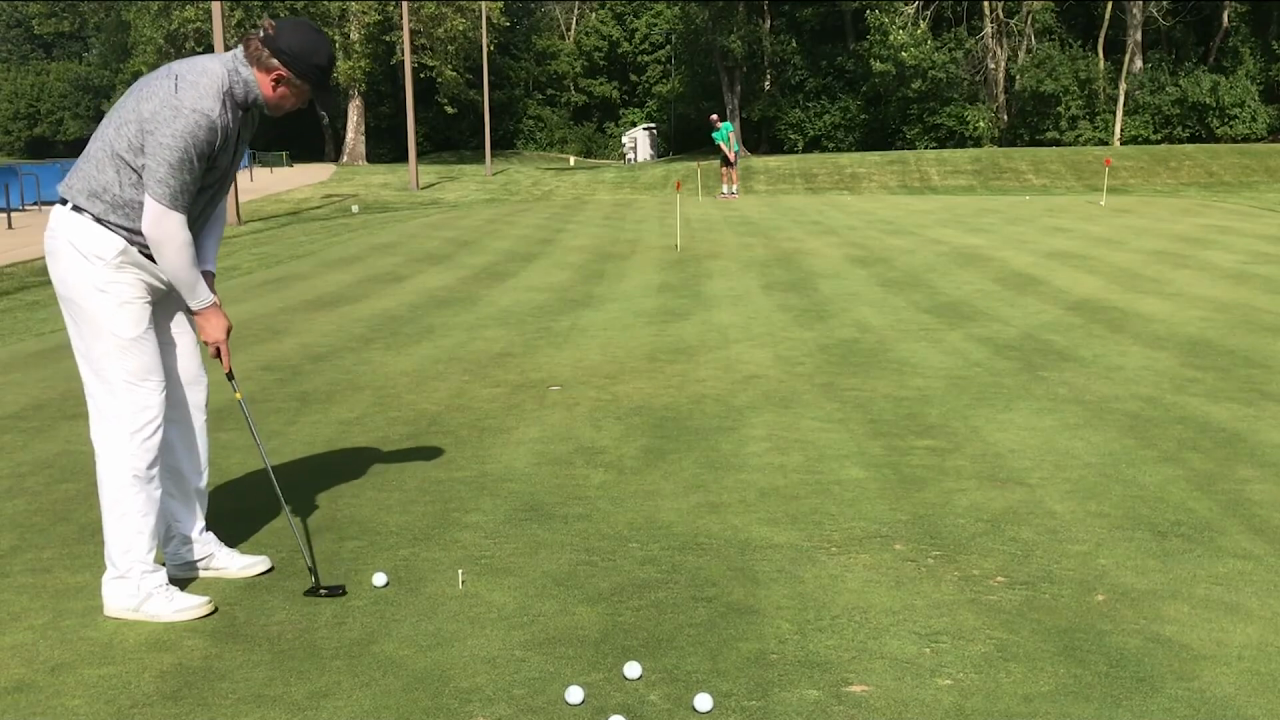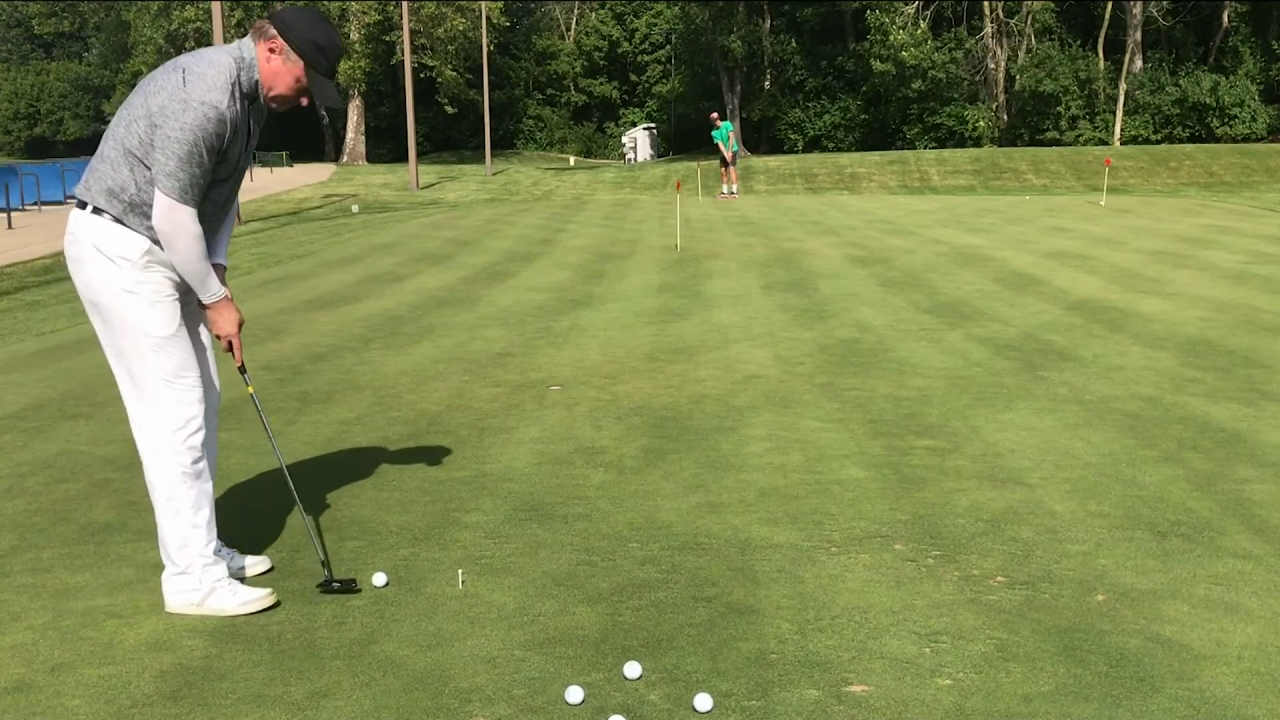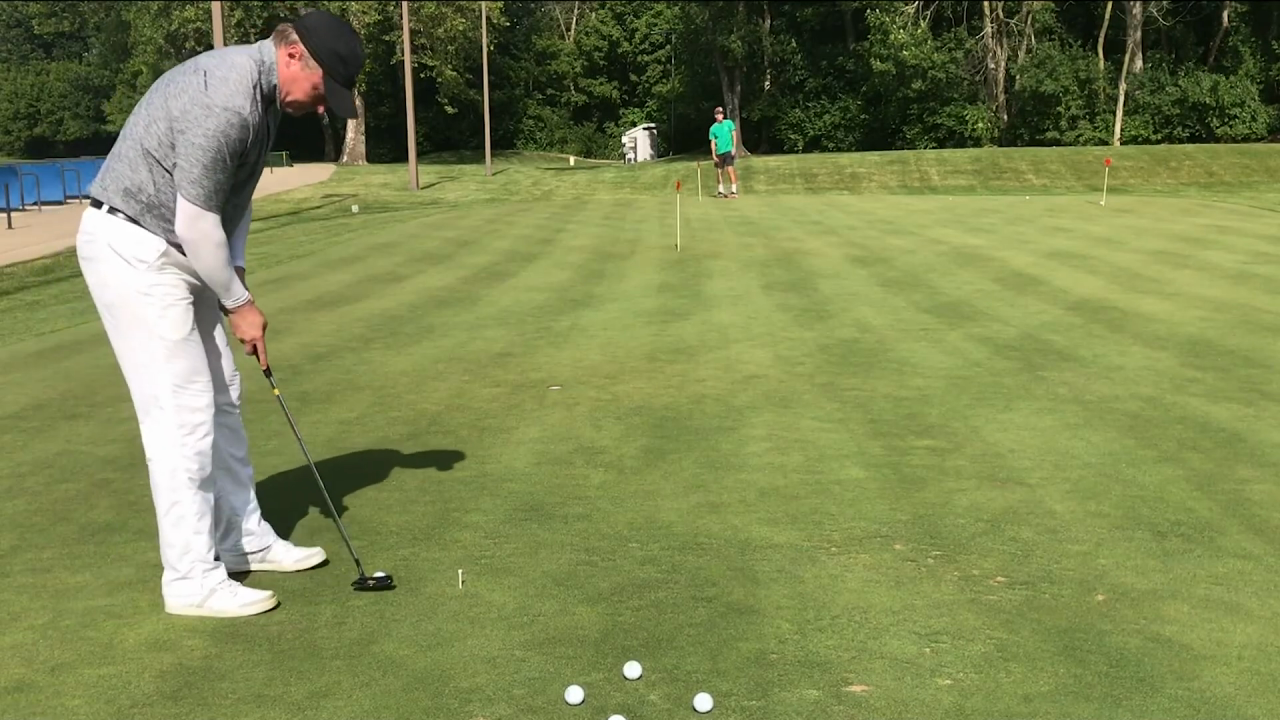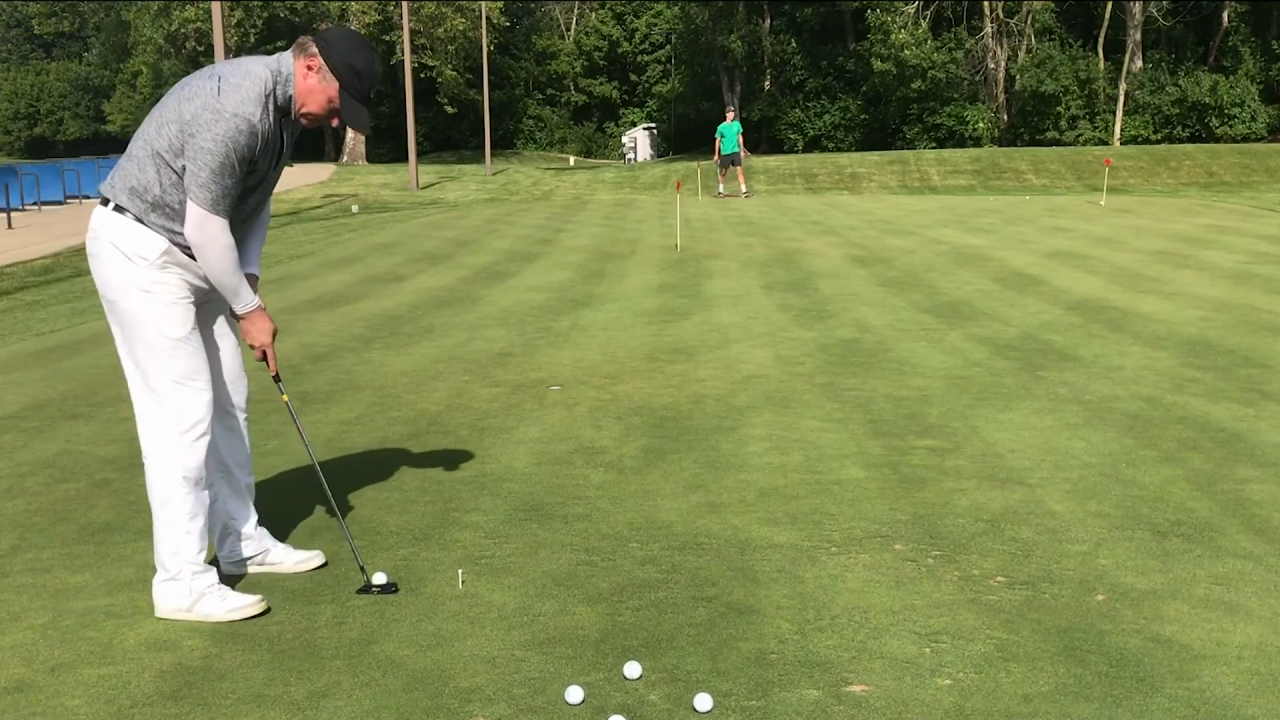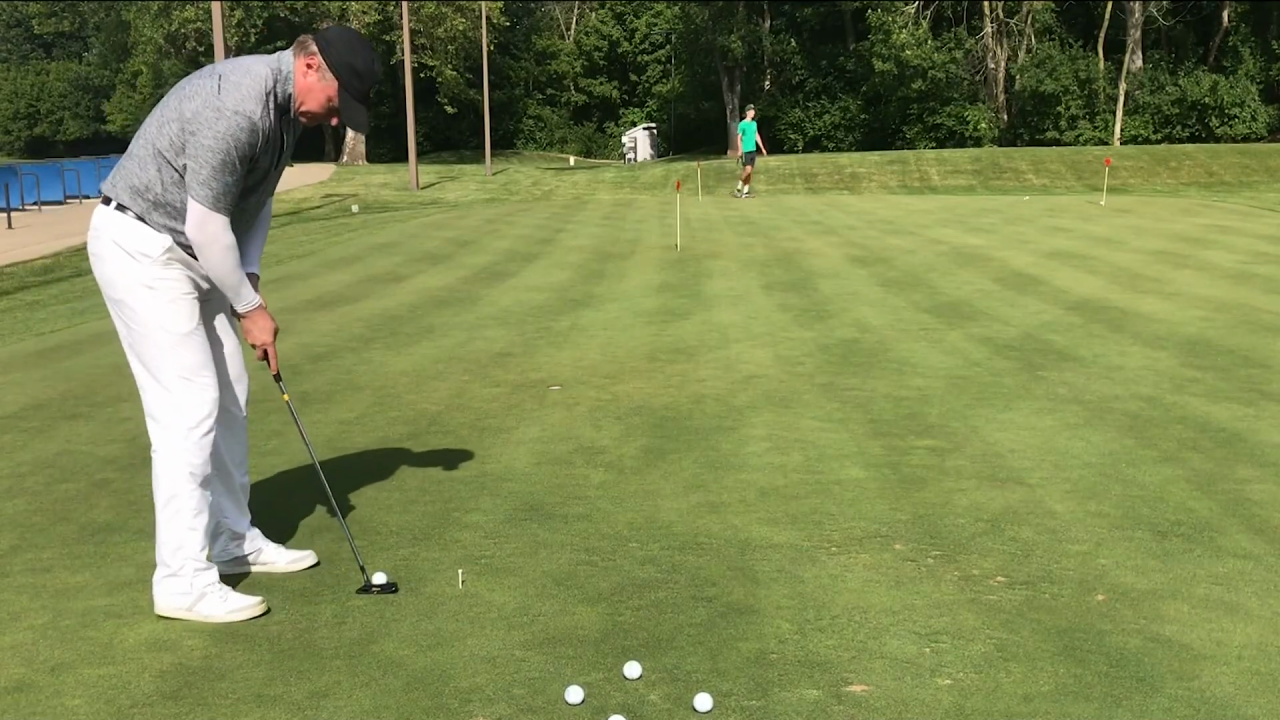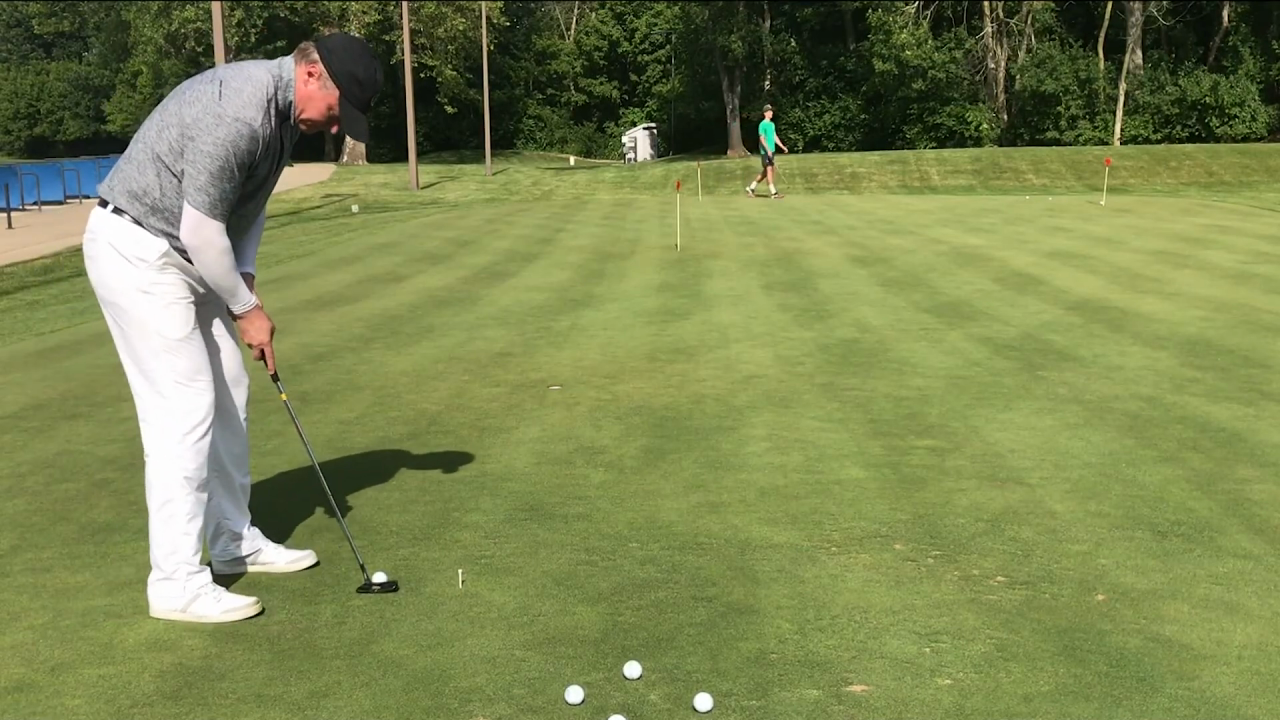
dt=0.5s
person 1, frame 1
left shoulder: (238, 96)
right shoulder: (195, 106)
left elbow: (209, 195)
right elbow: (162, 223)
left wrist: (206, 277)
right wrist: (205, 306)
left hip: (143, 251)
right hip: (99, 248)
left knee: (184, 395)
right knee: (135, 409)
left ankle: (188, 545)
right ankle: (131, 581)
person 1, frame 2
left shoulder: (246, 89)
right shoulder: (202, 98)
left elbow: (218, 193)
right elbow: (173, 217)
left wrist: (217, 272)
right wrist: (215, 299)
left hip: (157, 249)
right hip: (118, 247)
left knee: (196, 400)
right knee: (172, 408)
left ankle: (197, 546)
right ankle: (192, 577)
person 1, frame 3
left shoulder: (258, 88)
right shoulder: (225, 101)
left elbow: (228, 198)
right elbow: (196, 224)
left wrist: (236, 274)
right wrist: (239, 302)
left hip: (166, 249)
right hip: (132, 249)
left knee: (219, 393)
right knee: (181, 411)
left ankle: (241, 538)
right ankle: (191, 578)
person 1, frame 4
left shoulder: (280, 103)
right shoulder: (235, 106)
left elbow: (251, 202)
right elbow: (205, 226)
left wrist: (249, 280)
right wrist: (248, 308)
left hip: (182, 251)
right hip: (138, 246)
left knee: (225, 398)
right knee: (180, 407)
left ankle: (241, 542)
right ankle: (181, 582)
person 1, frame 5
left shoulder: (280, 103)
right shoulder: (237, 104)
left elbow: (252, 200)
right elbow: (206, 224)
left wrist: (249, 278)
right wrist: (250, 307)
left hip: (183, 250)
right hip: (139, 244)
left knee: (225, 395)
right knee: (188, 402)
left ankle: (232, 542)
right ankle: (183, 580)
person 1, frame 6
left shoulder: (281, 108)
right shoulder: (237, 110)
left elbow: (246, 204)
right elbow: (200, 230)
left wrist: (244, 280)
right wrist: (246, 307)
left hip: (180, 251)
right hip: (136, 247)
left knee: (226, 394)
right knee: (183, 408)
left ankle: (234, 541)
right ankle: (177, 582)
